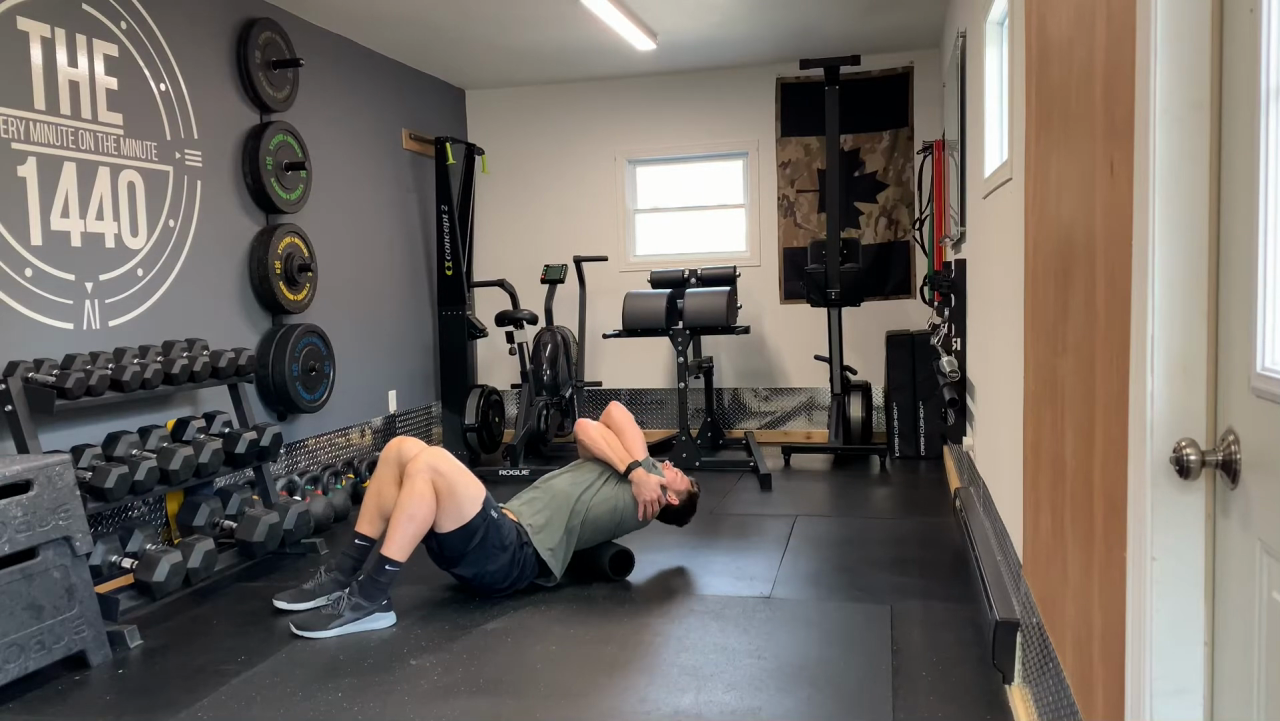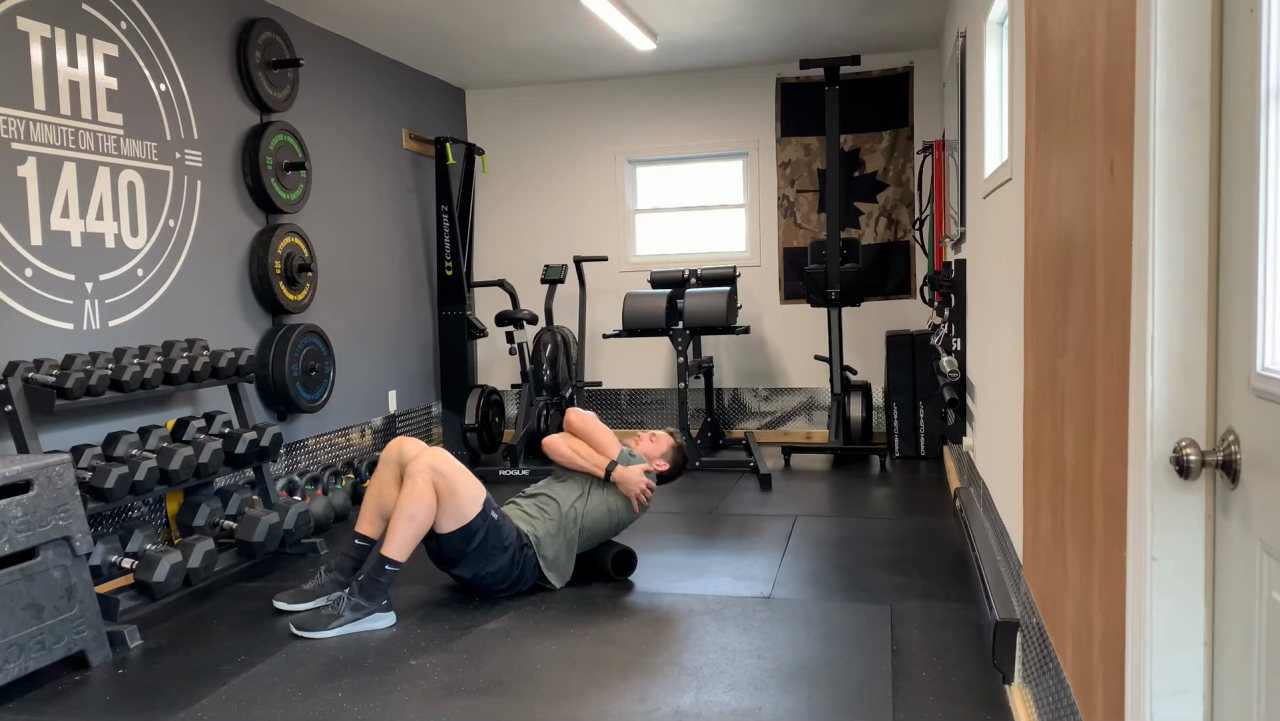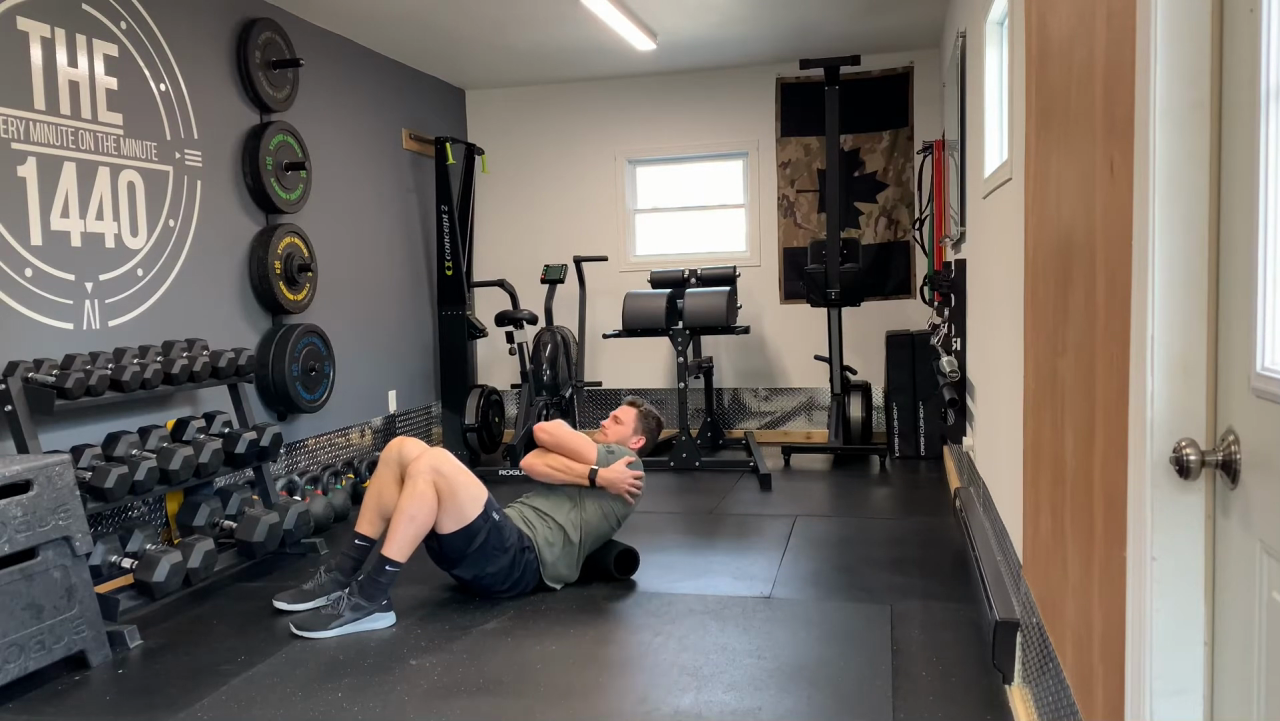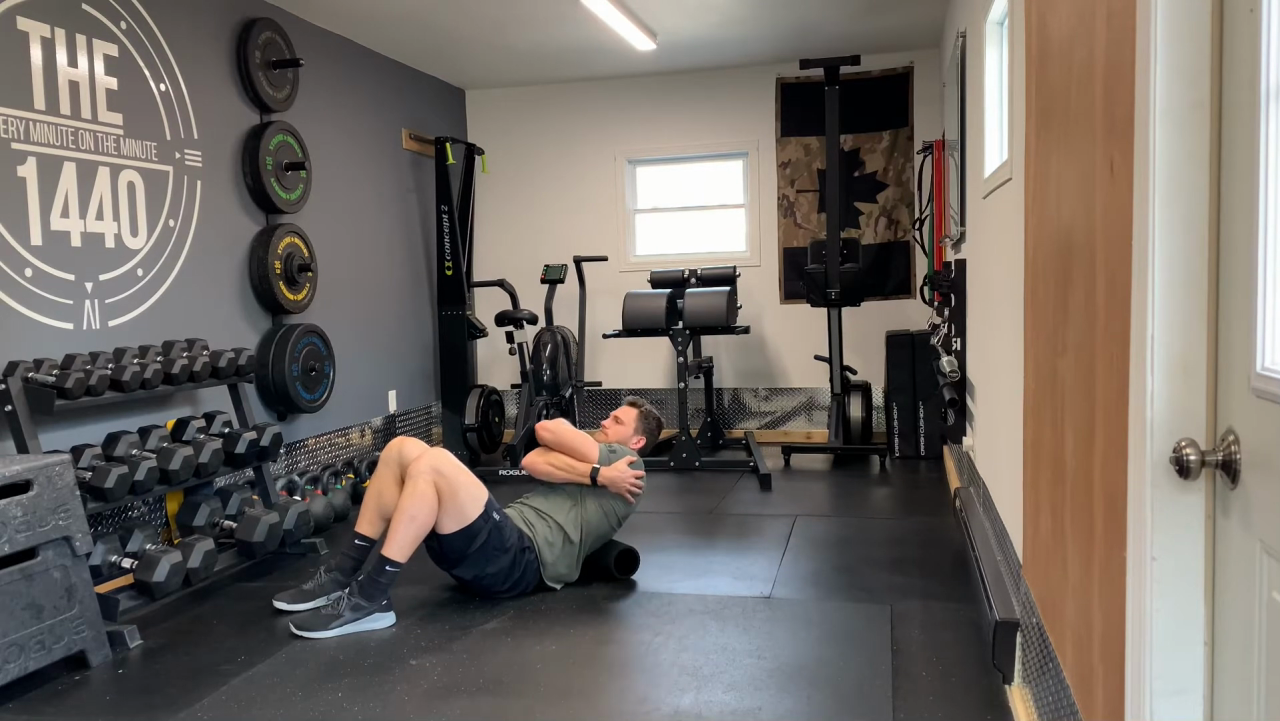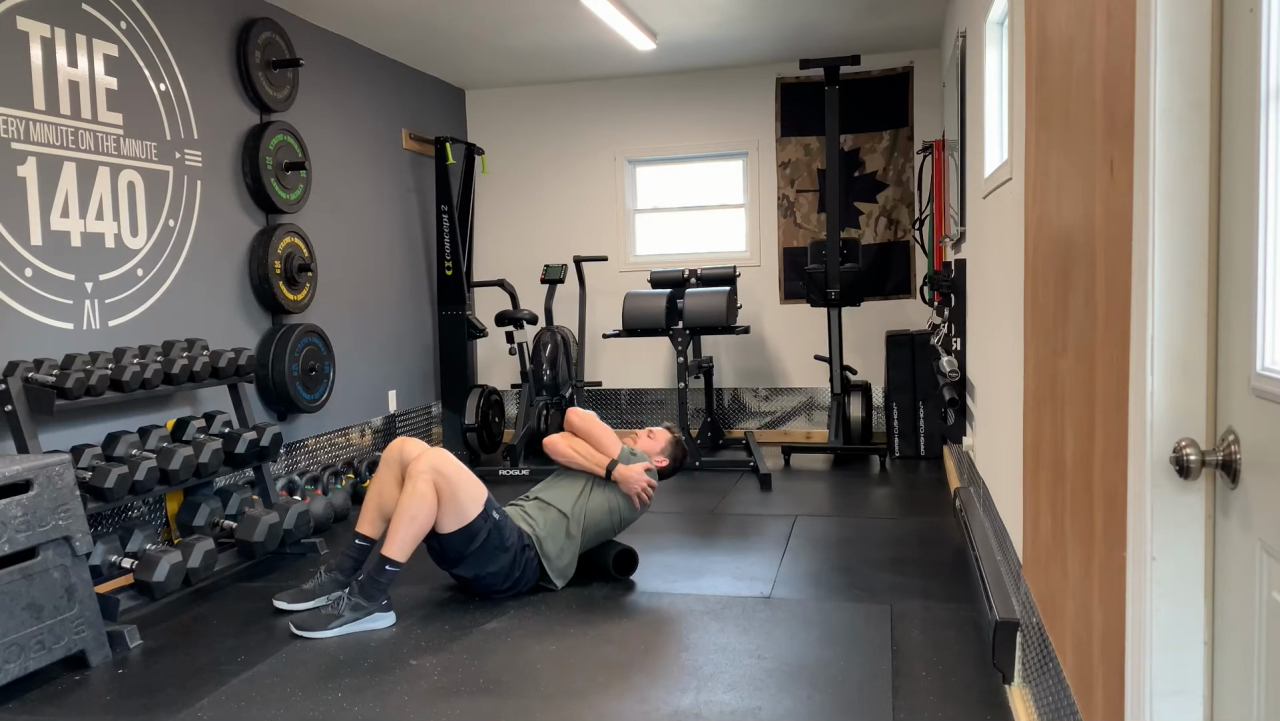
dt=0.5s
person 1, frame 1
left shoulder: (643, 488)
right shoulder: (623, 472)
right elbow: (585, 428)
right wrist: (633, 467)
left hip: (510, 555)
right hip: (492, 532)
left knee: (430, 462)
right knee: (402, 448)
left ankle: (369, 599)
right ankle: (345, 572)
person 1, frame 2
left shoulder: (638, 481)
right shoulder: (603, 467)
left elbow: (576, 418)
right elbow: (553, 444)
right wrist: (610, 469)
left hip: (512, 558)
right hip: (490, 542)
left knee: (431, 462)
right knee: (403, 449)
left ankle: (370, 600)
right ankle: (343, 574)
person 1, frame 3
left shoulder: (625, 468)
right shoulder: (602, 469)
left elbow: (546, 431)
right elbow: (533, 464)
right wrist: (595, 476)
left hip: (515, 560)
right hip: (495, 542)
left knee: (433, 462)
right knee: (403, 448)
left ankle: (369, 599)
right ankle: (343, 574)
person 1, frame 4
left shoulder: (627, 466)
right shoulder: (599, 469)
left elbow: (548, 430)
right elbow: (533, 462)
right wrist: (595, 474)
left hip: (516, 559)
right hip: (494, 542)
left knee: (432, 462)
right knee: (402, 449)
left ankle: (369, 599)
right ankle: (343, 573)
person 1, frame 5
left shoulder: (638, 476)
right shoulder: (615, 469)
left elbow: (576, 418)
right elbow: (554, 444)
right wrist: (611, 468)
left hip: (515, 557)
right hip: (495, 541)
left knee: (432, 463)
right knee: (404, 449)
left ankle: (369, 600)
right ankle: (343, 574)
